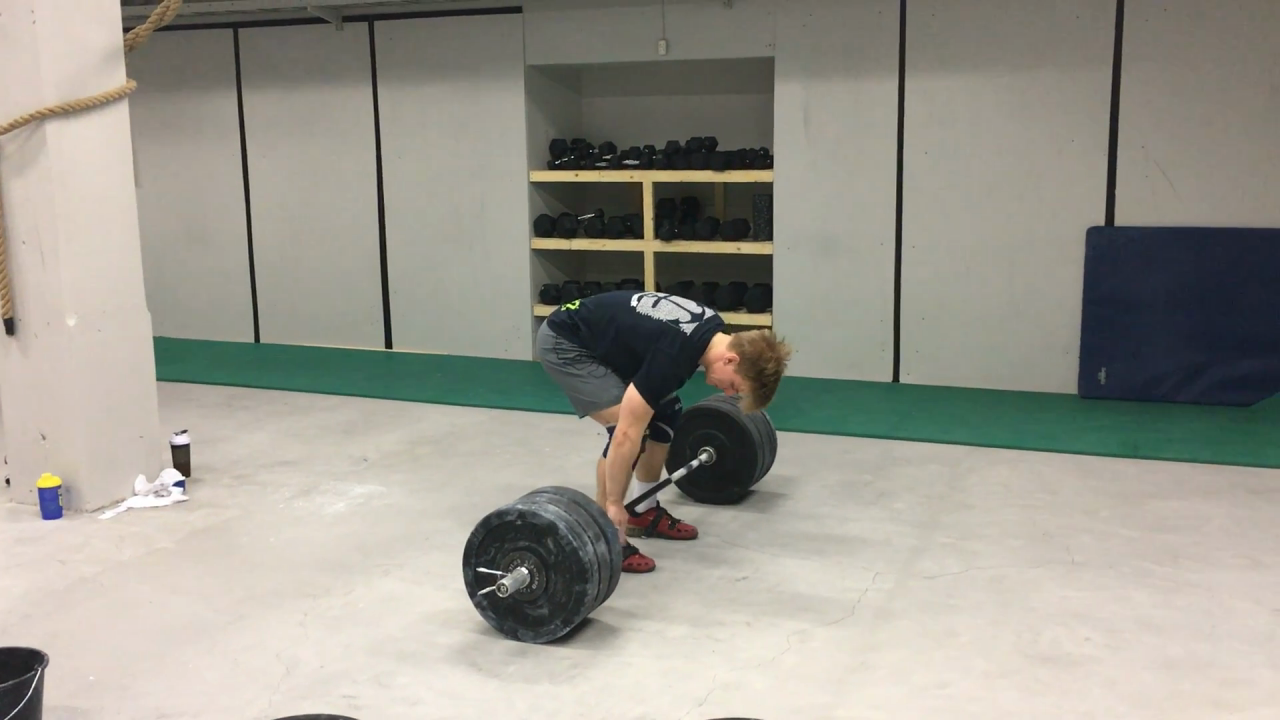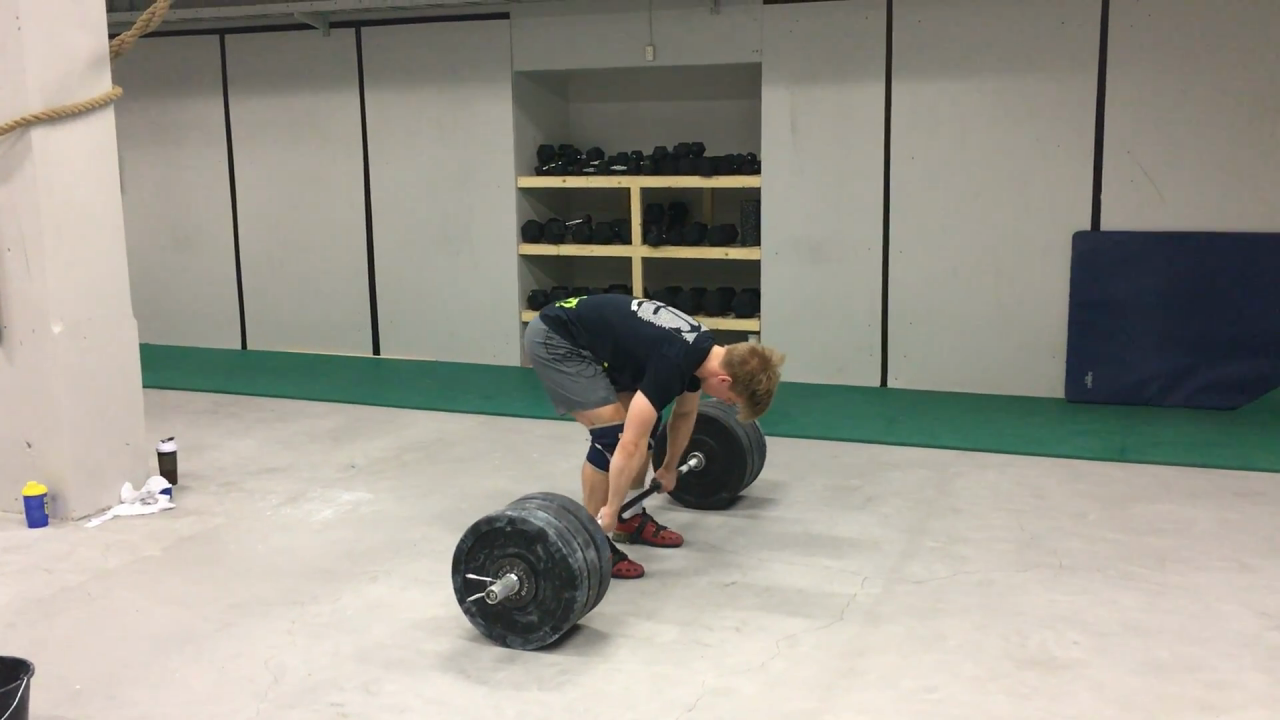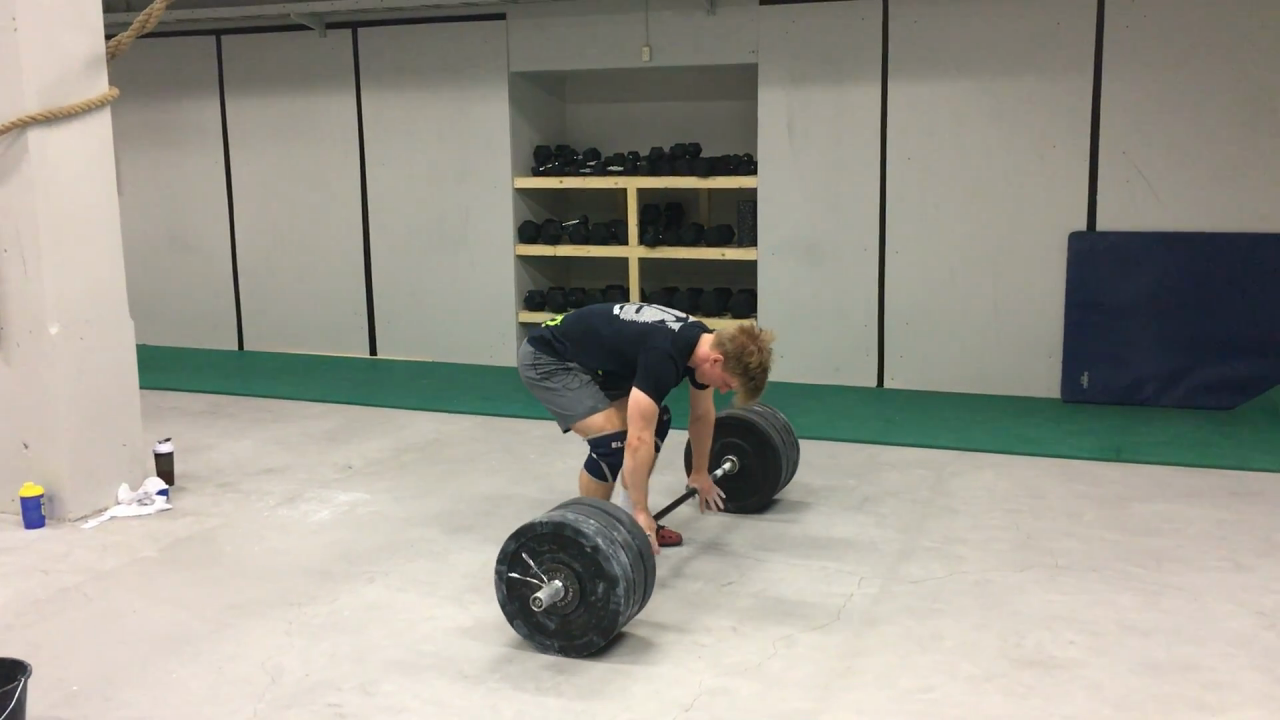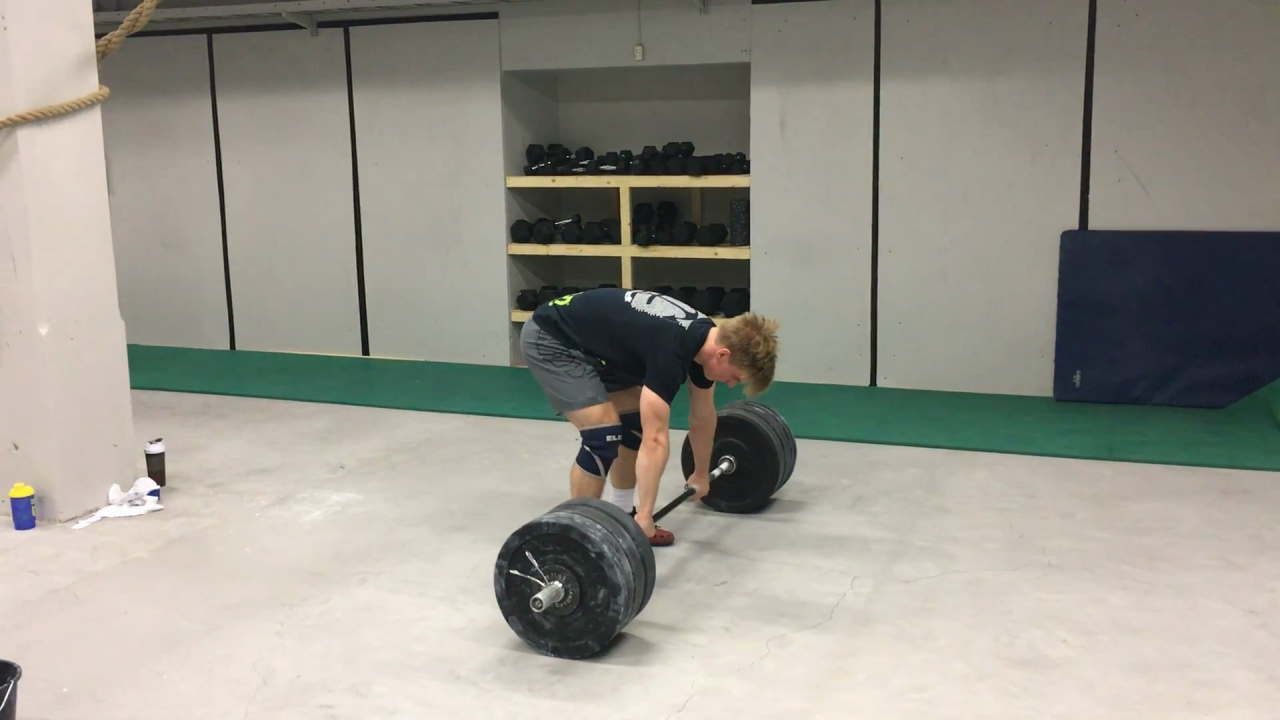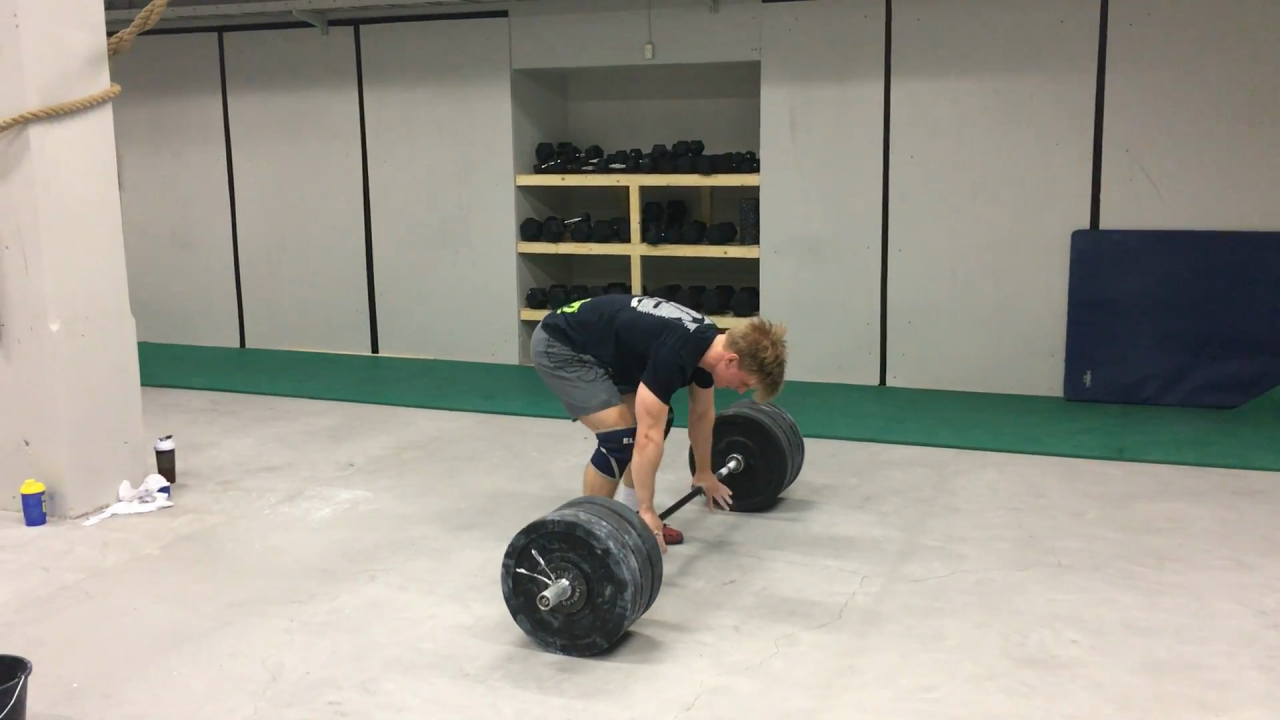
dt=1s
person 1, frame 1
left shoulder: (712, 329)
right shoulder: (673, 356)
right elbow: (626, 434)
right wrist: (614, 504)
left hip: (600, 338)
right hip: (563, 343)
left knee: (665, 411)
right knee: (631, 427)
left ankle: (644, 512)
person 1, frame 2
left shoulder: (702, 349)
right shoulder: (672, 363)
left elbow: (685, 412)
right elbow: (631, 443)
left wrist: (669, 468)
right wrist: (611, 510)
left hip: (588, 337)
right hip: (554, 340)
left knee: (643, 422)
right knee: (612, 431)
left ankle: (631, 519)
person 1, frame 3
left shoulder: (703, 343)
right shoulder: (664, 355)
left elbow: (702, 415)
right elbow: (639, 439)
left wrist: (700, 473)
right wrist: (642, 512)
left hip: (587, 354)
right hip: (546, 358)
left knee: (656, 421)
right knee: (612, 439)
person 1, frame 4
left shoulder: (706, 338)
right shoulder: (671, 352)
left elbow: (703, 415)
right elbow: (655, 439)
left wrist: (701, 474)
right wrist: (645, 516)
left hip: (590, 338)
right hip: (550, 339)
left knee: (636, 423)
right knee: (603, 434)
person 1, frame 5
left shoulder: (709, 343)
right shoulder: (675, 355)
left elbow: (701, 414)
right elbow: (648, 436)
left wrist: (704, 472)
right wrist: (647, 511)
left hip: (597, 343)
right hip: (559, 346)
left knee: (656, 422)
right knee: (620, 435)
